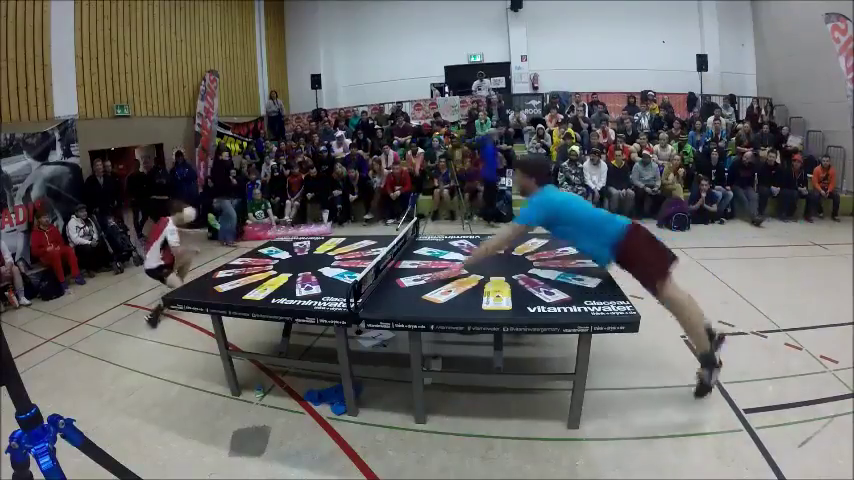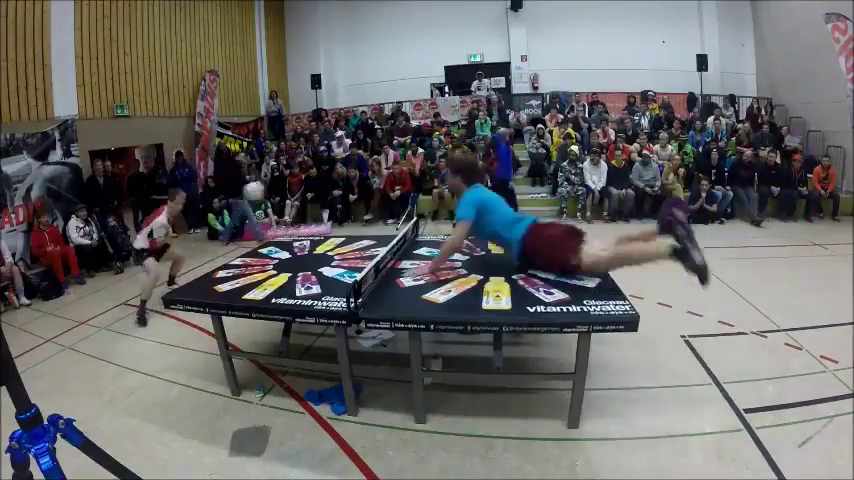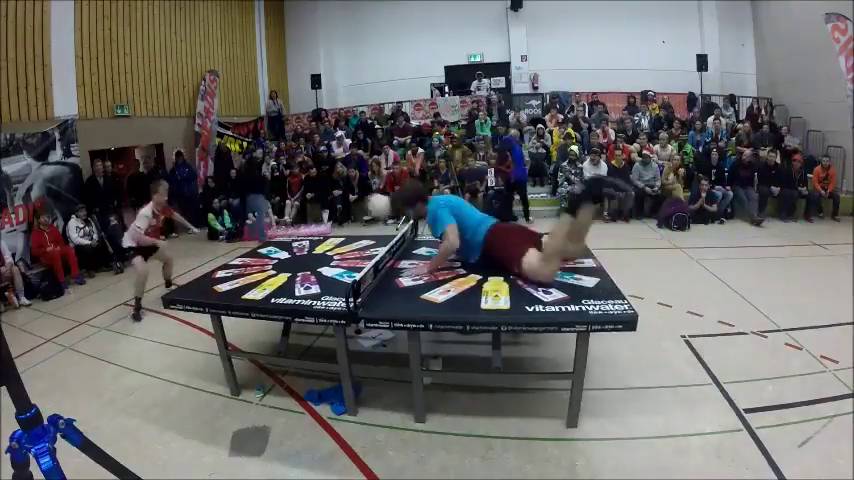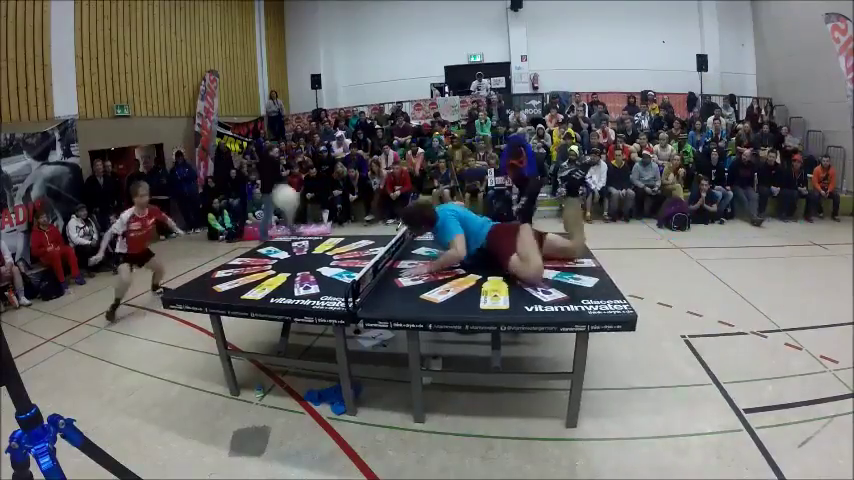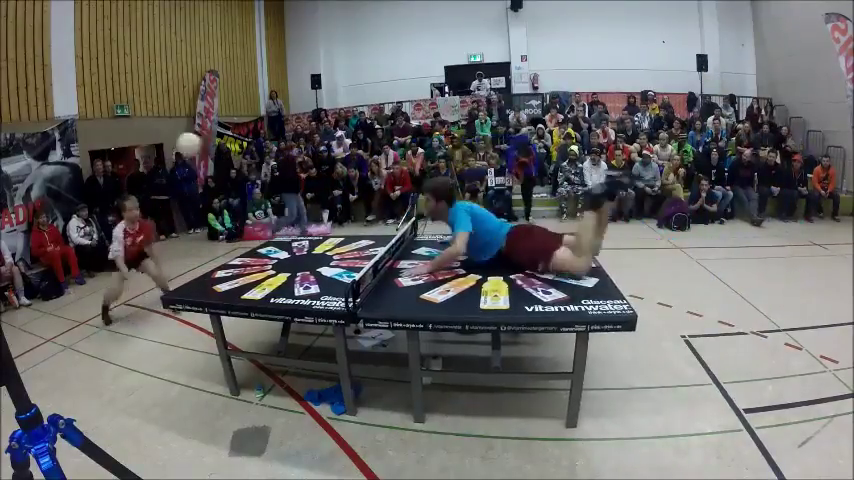
dt=0.2s
person 1, frame 1
left shoulder: (540, 202)
right shoulder: (549, 195)
left elbow: (504, 238)
left wrist: (467, 262)
left hip: (622, 241)
right hip: (624, 236)
left knee: (669, 295)
right knee: (669, 294)
left ankle: (707, 359)
right ankle: (708, 336)
person 1, frame 2
left shoulder: (470, 199)
right shoulder: (482, 194)
left elbow: (456, 240)
left wrist: (433, 266)
left hip: (534, 242)
right hip: (540, 232)
left knee: (606, 260)
right knee: (609, 250)
left ankle: (677, 251)
right ankle: (668, 225)
person 1, frame 3
left shoulder: (439, 208)
right shoulder: (441, 200)
left elbow: (452, 243)
left wrist: (429, 267)
left hip: (497, 237)
right hip: (499, 233)
left knee: (546, 272)
right knee: (574, 248)
right ankle: (585, 200)
person 1, frame 4
left shoulder: (446, 220)
right shoulder: (441, 211)
left elbow: (459, 253)
left wrist: (429, 267)
left knee: (533, 273)
right knee: (576, 246)
right ankle: (572, 189)
person 1, frame 5
left shoulder: (458, 214)
right shoulder: (460, 208)
left elbow: (457, 249)
left wrist: (429, 266)
left hip: (519, 242)
right hip: (518, 236)
left knee: (581, 266)
right knee: (591, 247)
left ankle: (596, 203)
right ankle: (603, 200)
person 2, frame 1
left shoulder: (166, 221)
right shoulder: (171, 228)
right elbow: (177, 251)
right wrist: (192, 250)
left hip: (161, 260)
right hip: (154, 266)
left knee: (187, 258)
right knee: (178, 286)
left ankle: (179, 286)
right ankle: (154, 314)
person 2, frame 2
left shoulder: (166, 210)
right shoulder: (161, 220)
right elbow: (159, 243)
left wrist: (168, 231)
right wrist: (167, 236)
left hip: (153, 244)
right hip: (143, 247)
left knee: (179, 257)
right knee: (154, 272)
left ankle: (171, 283)
right ankle: (141, 310)
person 2, frame 3
left shoulder: (163, 207)
right shoulder: (145, 213)
left elbow: (175, 216)
right elbow: (135, 236)
left wrist: (190, 227)
right wrist: (155, 241)
left hip: (150, 242)
right hip: (134, 244)
left knee: (169, 259)
right knee: (142, 272)
left ankle: (168, 284)
right ankle: (137, 307)
person 2, frame 4
left shoulder: (152, 210)
right shoulder: (126, 217)
left elbow: (167, 220)
right elbow: (109, 233)
left wrist: (177, 230)
right wrist: (101, 252)
left hip: (142, 250)
right hip: (125, 252)
left knee: (160, 269)
right knee: (125, 280)
left ankle: (155, 287)
right ankle: (114, 306)
person 2, frame 5
left shoulder: (145, 226)
right shoulder: (119, 232)
left elbow: (148, 246)
right elbow: (119, 259)
left wrist: (155, 261)
right wrist: (127, 275)
left hip: (138, 254)
right hip: (121, 259)
left knee: (156, 274)
right knee: (115, 291)
right ankle: (105, 309)
